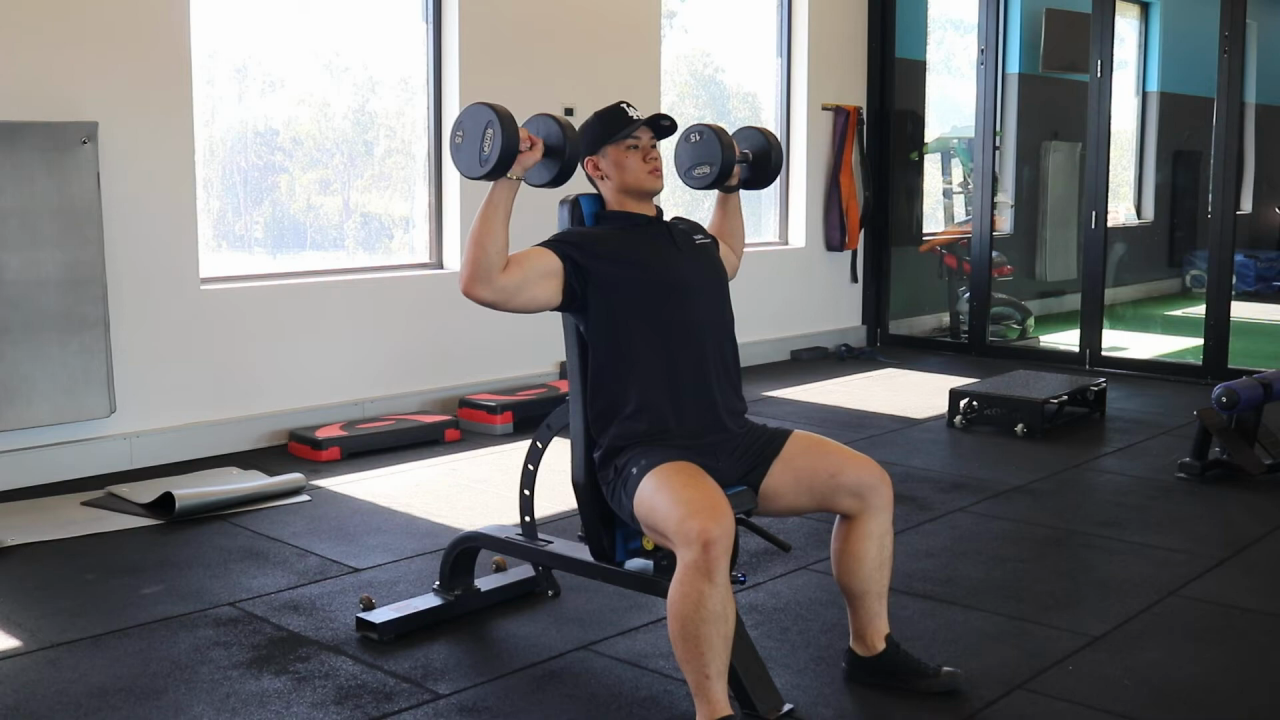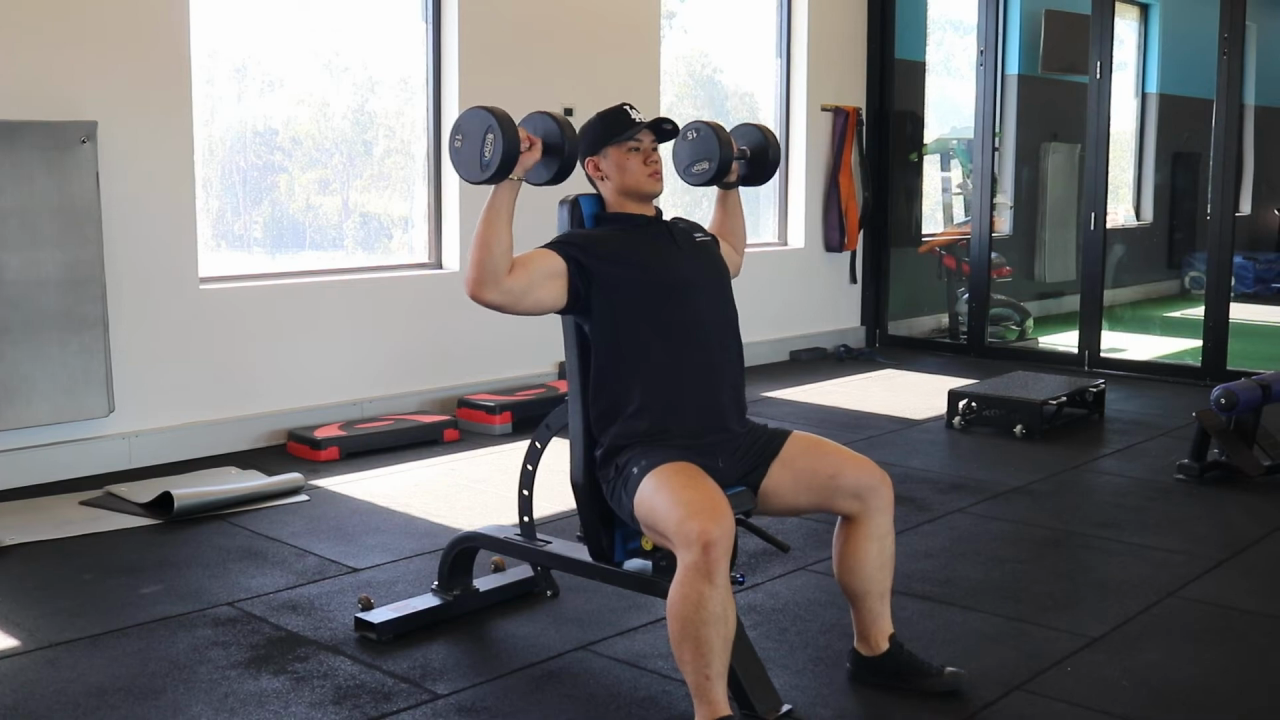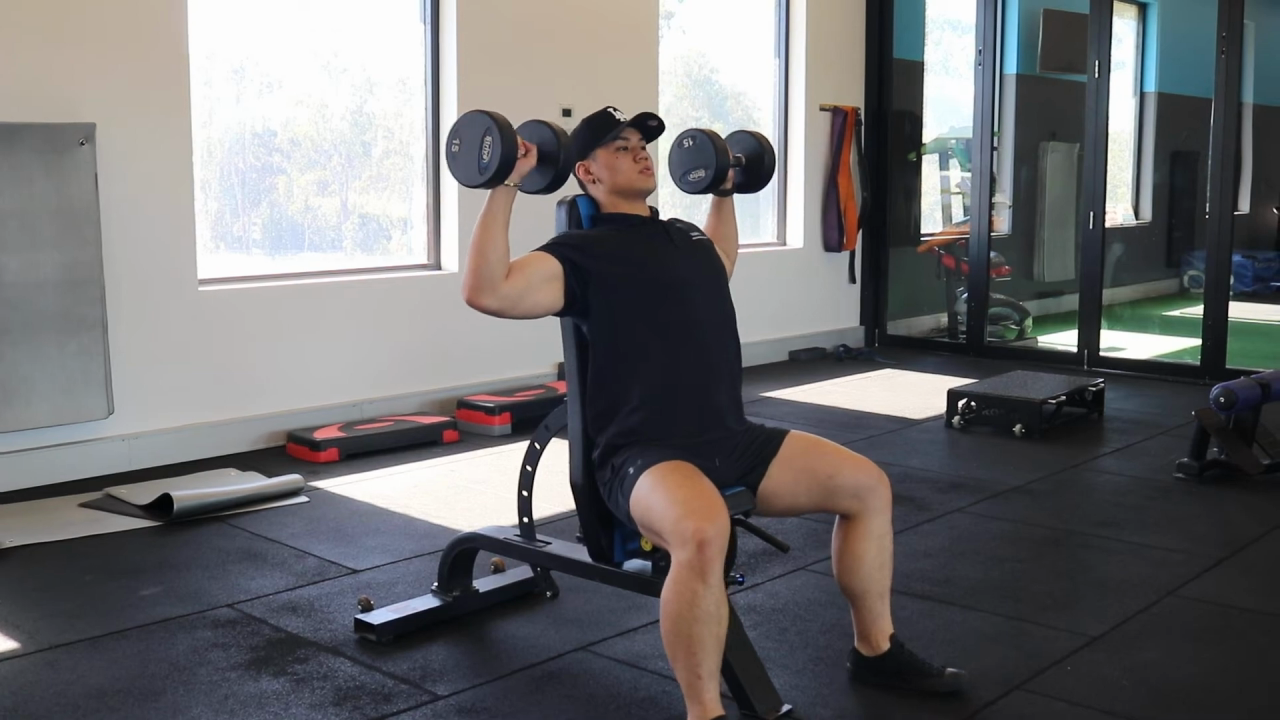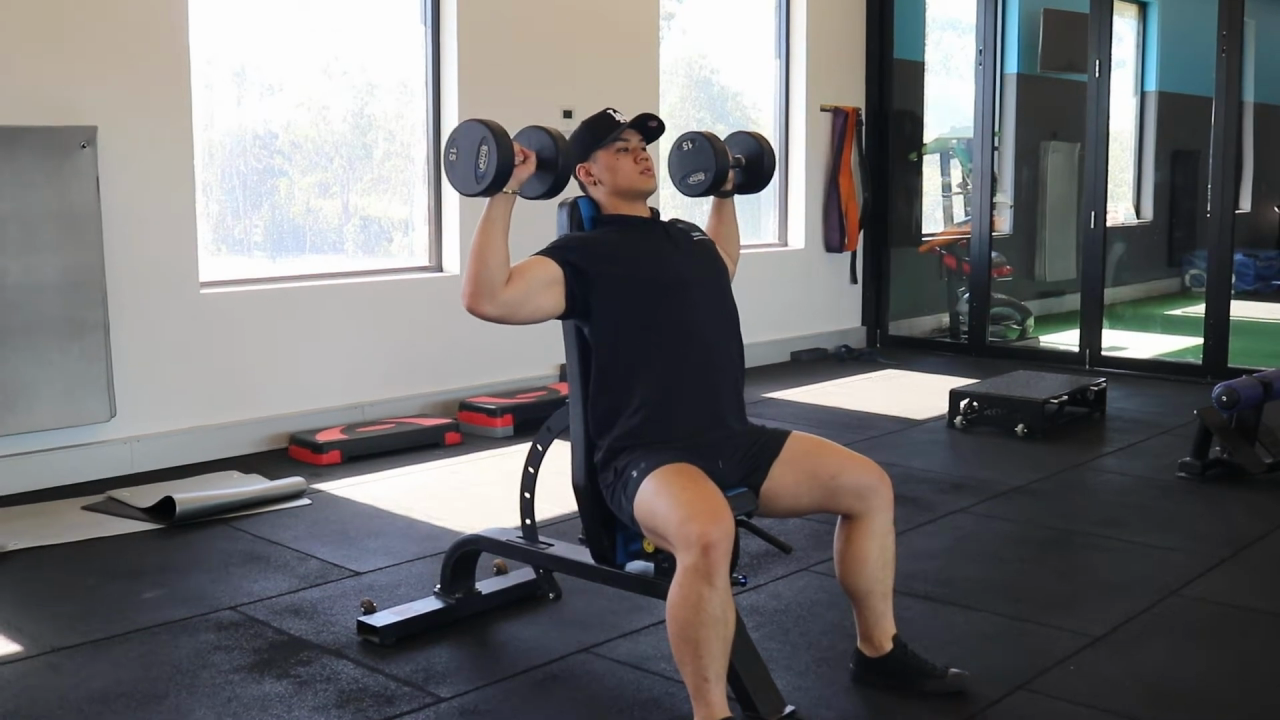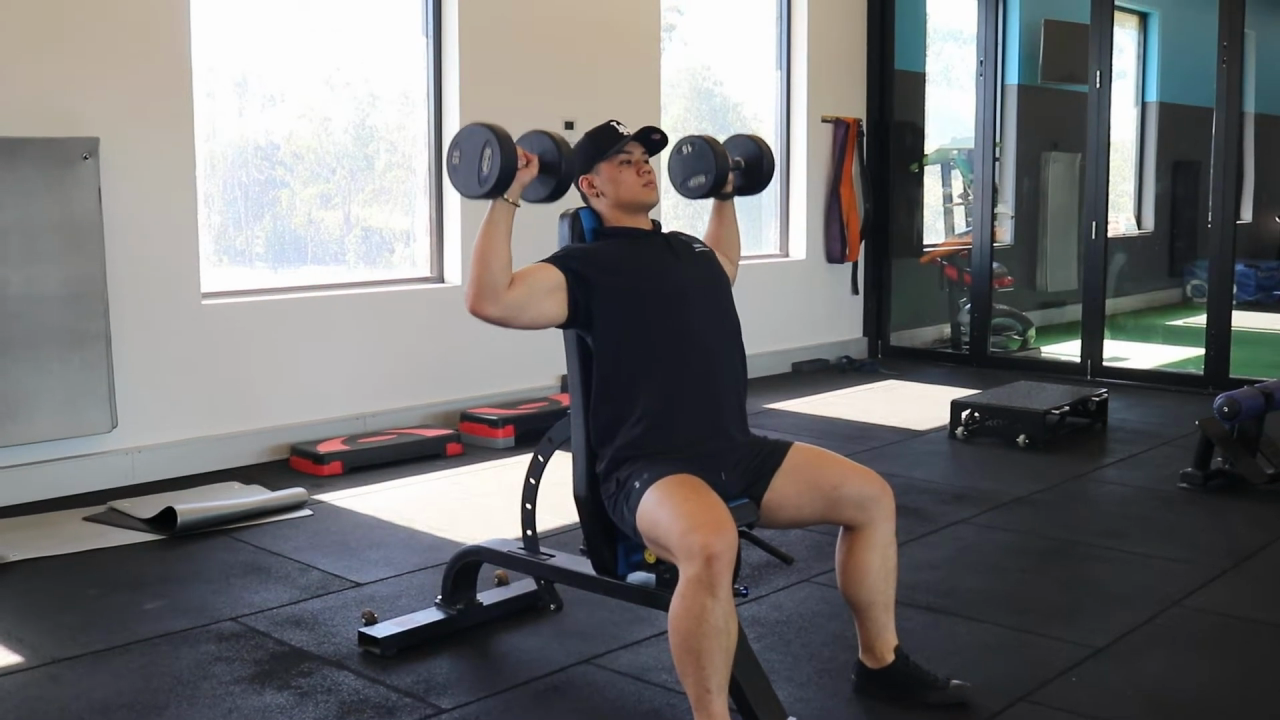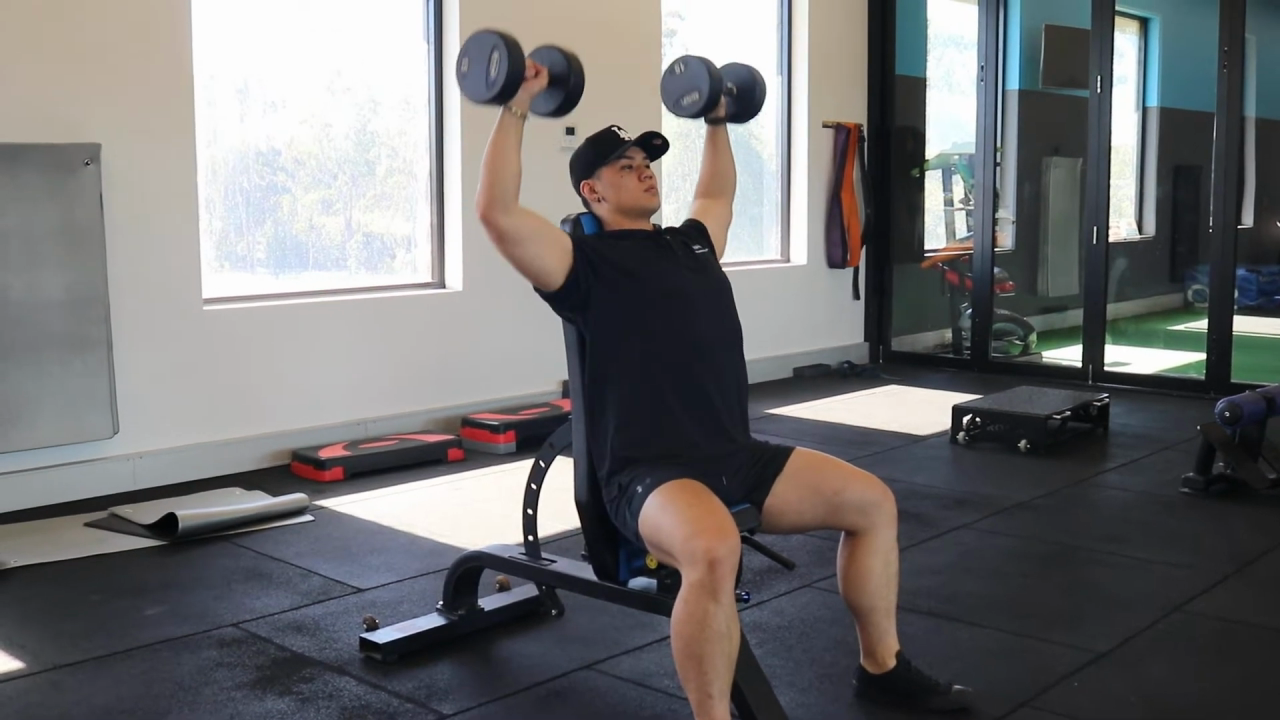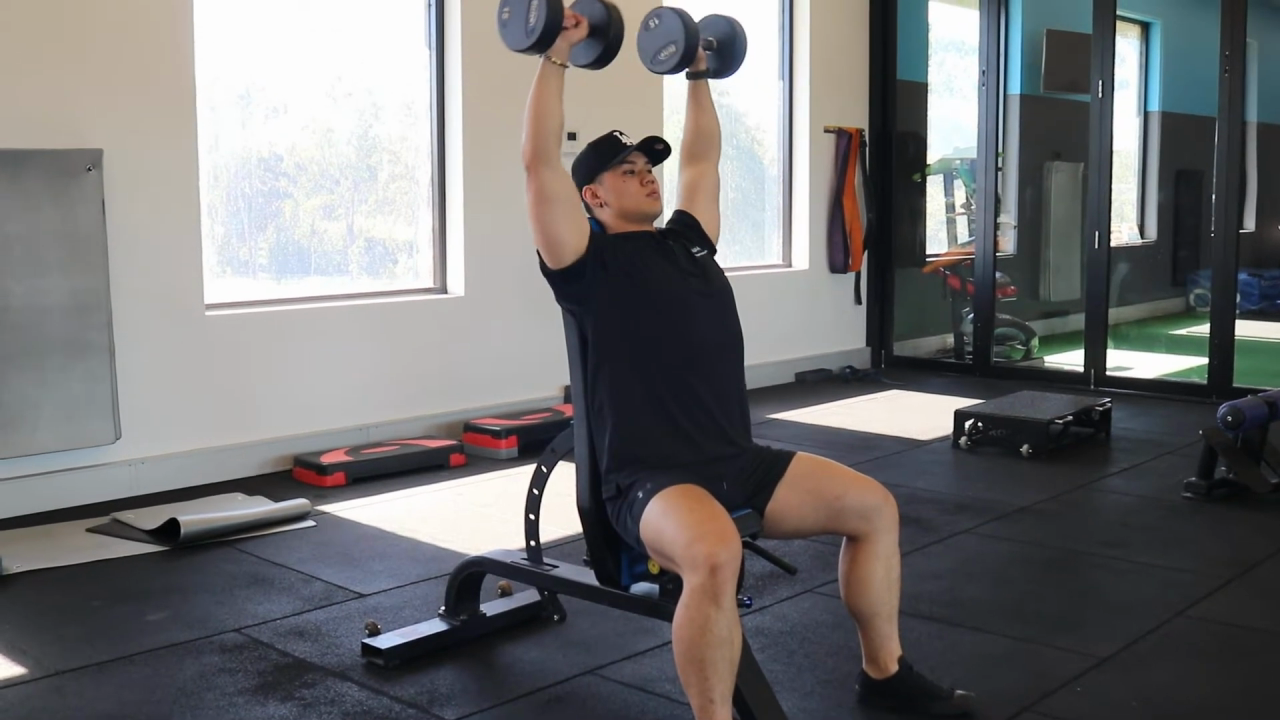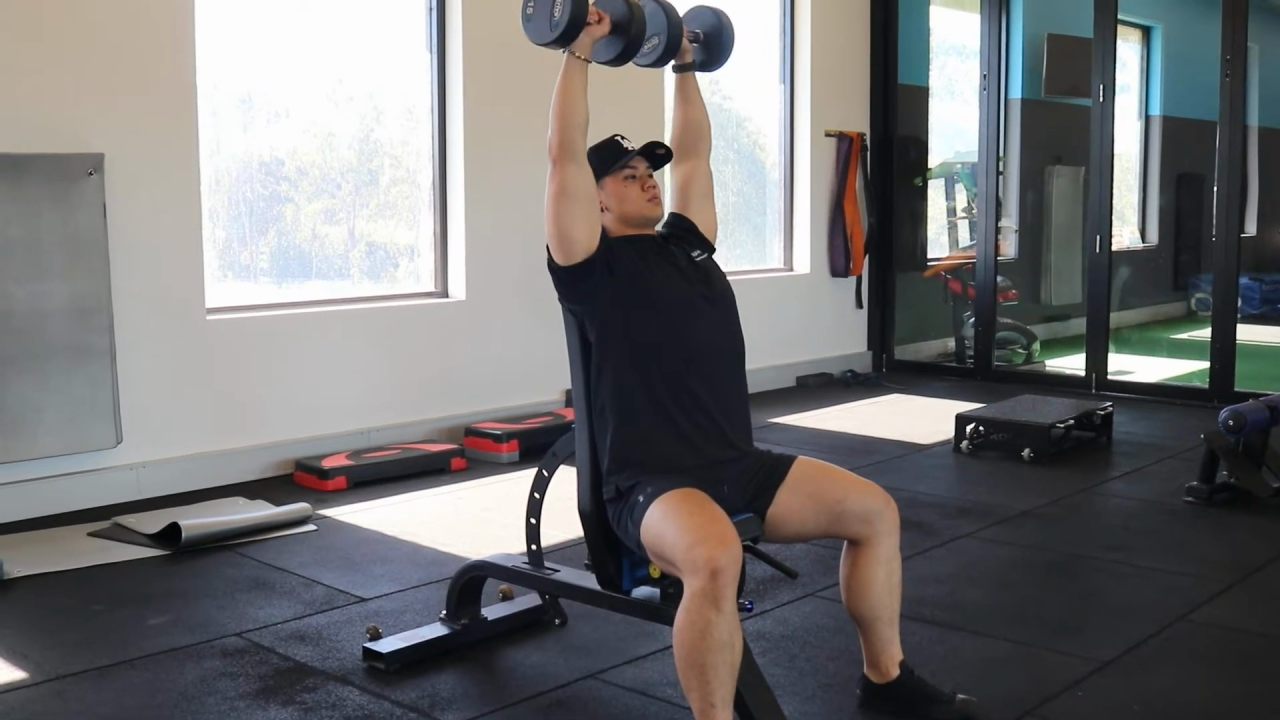
dt=0.3s
person 1, frame 1
left shoulder: (689, 234)
right shoulder: (586, 250)
left elbow: (730, 259)
right elbow: (483, 282)
left wrist: (729, 187)
right wrist: (508, 179)
left hip: (733, 437)
right hip: (647, 454)
left knee: (870, 485)
right knee: (709, 532)
left ankle: (871, 649)
person 1, frame 2
left shoulder: (690, 235)
right shoulder: (588, 250)
left elbow: (731, 257)
right elbow: (489, 285)
left wrist: (729, 184)
right wrist: (510, 180)
left hip: (734, 438)
right hip: (648, 453)
left knee: (869, 487)
right knee: (708, 535)
left ankle: (875, 649)
person 1, frame 3
left shoulder: (684, 235)
right shoulder: (584, 252)
left elbow: (722, 262)
right elbow: (486, 291)
left wrist: (723, 191)
right wrist: (505, 187)
left hip: (731, 438)
right hip: (646, 454)
left knee: (868, 485)
right knee: (702, 534)
left ankle: (875, 649)
person 1, frame 4
left shoulder: (685, 236)
right shoulder: (585, 254)
left elbow: (722, 265)
right elbow: (486, 298)
left wrist: (724, 192)
right wrist: (503, 194)
left hip: (734, 439)
right hip: (649, 456)
left knee: (870, 486)
right knee: (708, 537)
left ankle: (879, 649)
person 1, frame 5
left shoulder: (687, 249)
right shoulder: (587, 266)
left elbow: (726, 259)
right elbow: (487, 300)
left wrist: (723, 193)
right wrist: (506, 196)
left hip: (735, 451)
right hip: (649, 468)
left knee: (871, 497)
right knee: (711, 546)
left ankle: (881, 662)
person 1, frame 6
left shoulder: (687, 244)
right shoulder: (590, 264)
left elbow: (719, 193)
right elbow: (497, 213)
left wrist: (716, 122)
right wrist: (515, 108)
left hip: (737, 456)
right hip: (652, 471)
left knee: (872, 502)
right knee: (713, 552)
left ankle: (882, 666)
person 1, frame 7
left shoulder: (687, 238)
right shoulder: (592, 262)
left elbow: (704, 156)
right elbow: (539, 162)
left wrist: (698, 75)
right wrist: (556, 56)
left hip: (738, 459)
right hip: (652, 478)
left knee: (874, 507)
right knee: (715, 556)
person 1, frame 8
left shoulder: (685, 244)
right shoulder: (595, 265)
left elbow: (693, 151)
right elbow: (565, 156)
left wrist: (684, 67)
right wrist: (580, 51)
left hip: (738, 464)
right hip: (654, 482)
left knee: (874, 510)
right knee: (715, 561)
